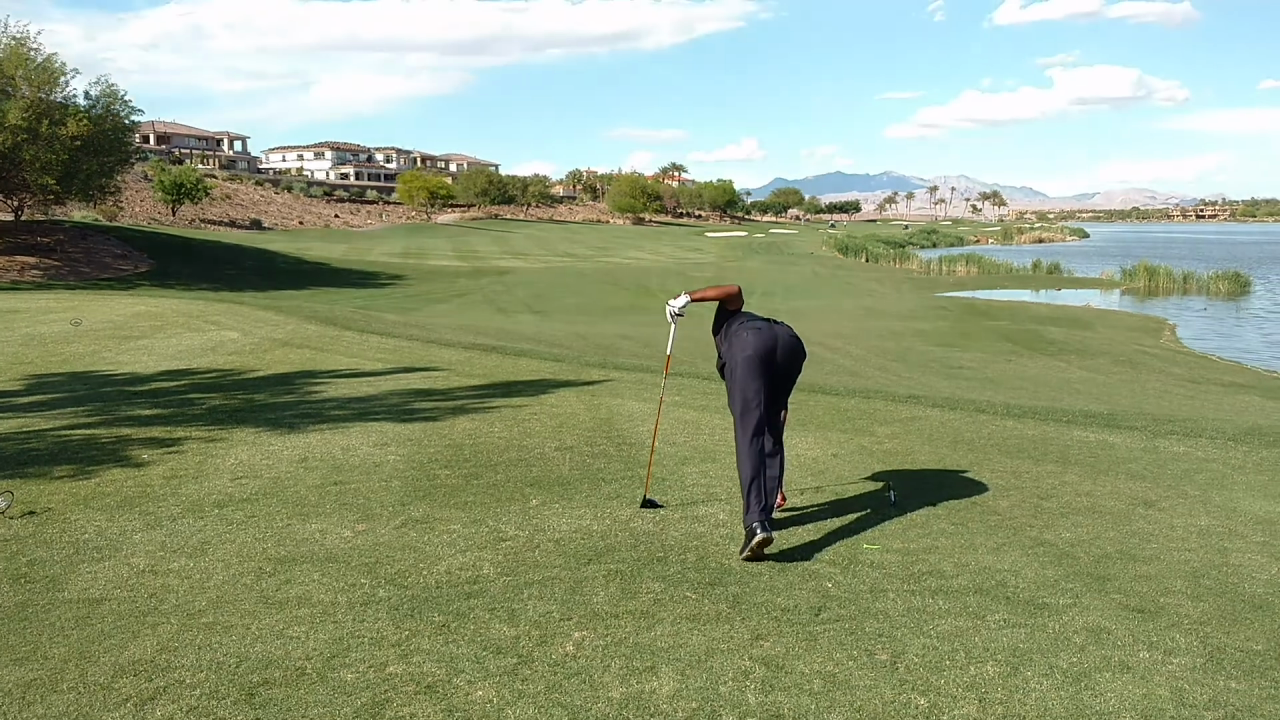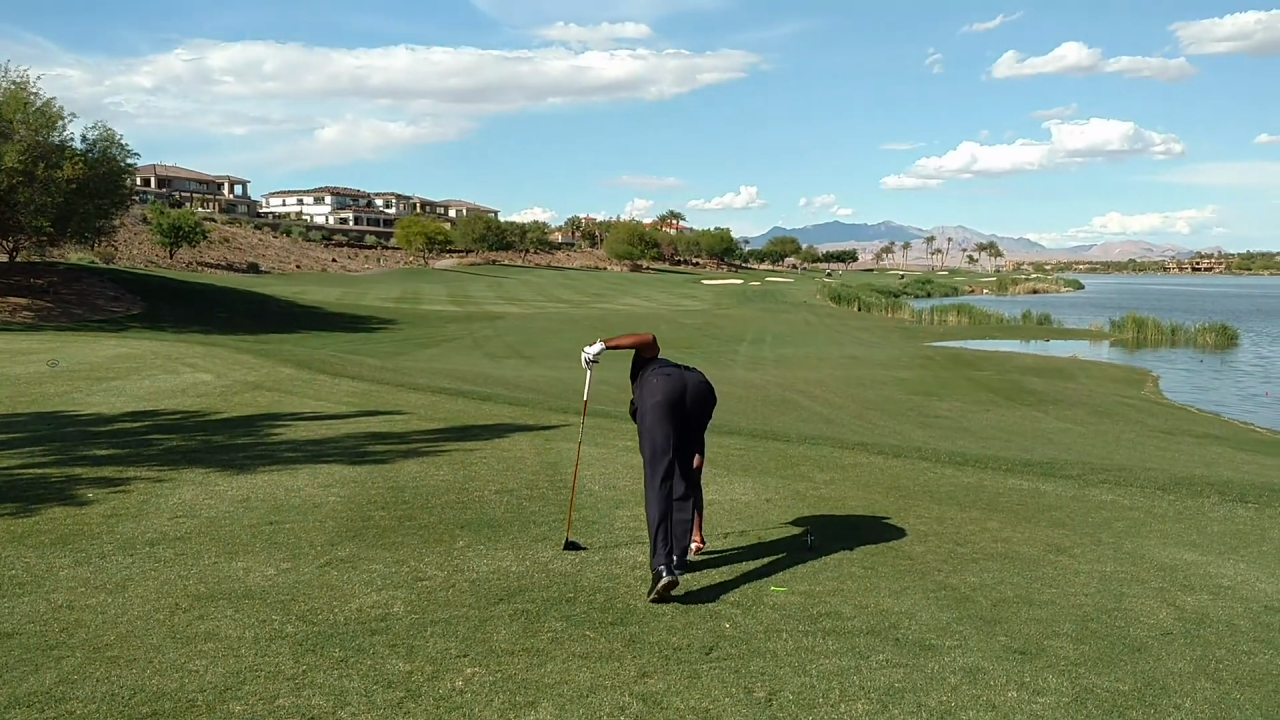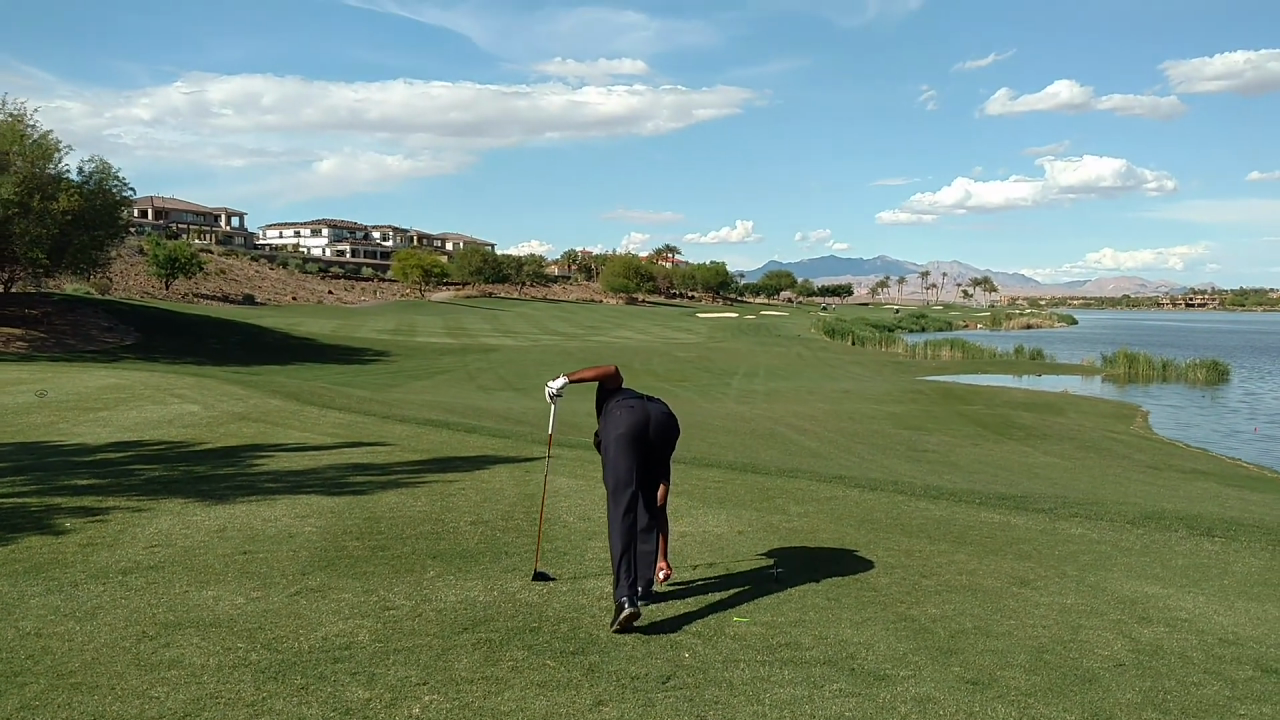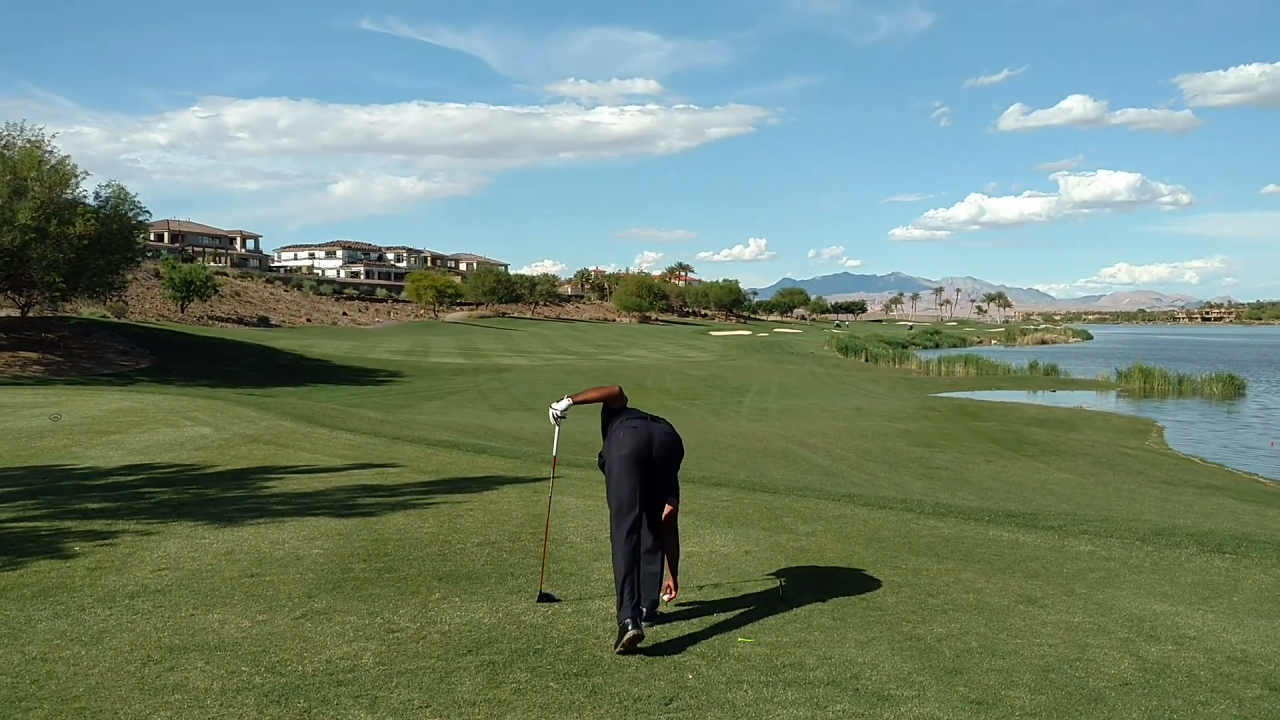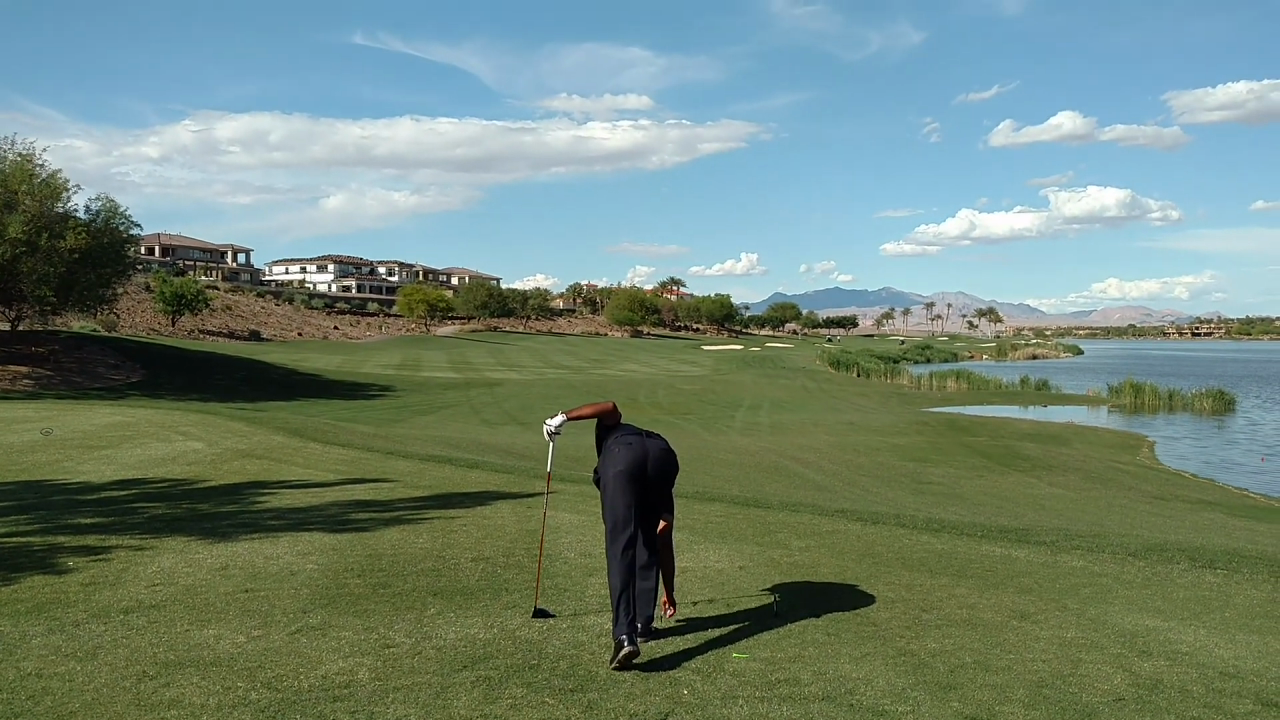
dt=1s
person 1, frame 1
left shoulder: (729, 320)
left elbow: (734, 291)
right elbow: (779, 422)
left wrist: (687, 297)
right wrist: (777, 489)
left hip: (748, 342)
right hip: (791, 343)
left knee: (749, 435)
right knee: (770, 431)
left ankle: (756, 523)
right ankle: (764, 512)
person 1, frame 2
left shoulder: (647, 369)
left elbow: (649, 340)
right elbow: (695, 478)
left wrist: (603, 345)
right wrist: (696, 531)
left hip: (659, 387)
right hip: (702, 391)
left knee: (658, 479)
right knee: (684, 476)
left ankle: (662, 566)
right ankle: (677, 555)
person 1, frame 3
left shoulder: (612, 401)
left elbow: (612, 372)
right elbow: (660, 507)
left wrist: (566, 379)
right wrist: (661, 559)
left hip: (624, 418)
right hip: (665, 422)
left knee: (621, 510)
right knee: (648, 505)
left ankle: (626, 598)
right ankle: (642, 585)
person 1, frame 4
left shoulder: (617, 419)
left elbow: (616, 392)
right elbow: (670, 526)
left wrist: (570, 401)
right wrist: (672, 578)
left hip: (627, 439)
right hip: (669, 443)
left knee: (625, 531)
right knee: (653, 526)
left ankle: (629, 620)
right ankle: (648, 607)
person 1, frame 5
left shoulder: (612, 436)
left elbow: (610, 408)
right elbow: (665, 543)
left wrist: (563, 417)
right wrist: (669, 594)
left hip: (622, 455)
right hip: (663, 458)
left knee: (620, 548)
right knee: (649, 542)
left ankle: (625, 636)
right ankle: (642, 623)
